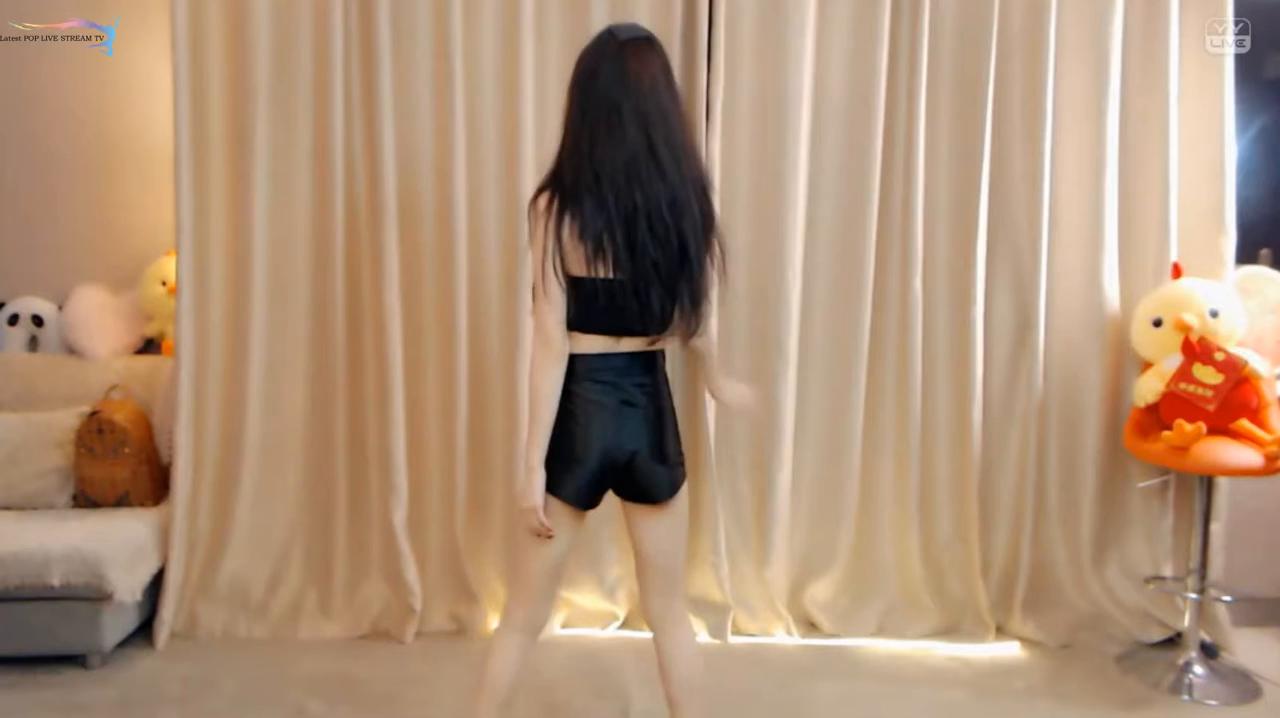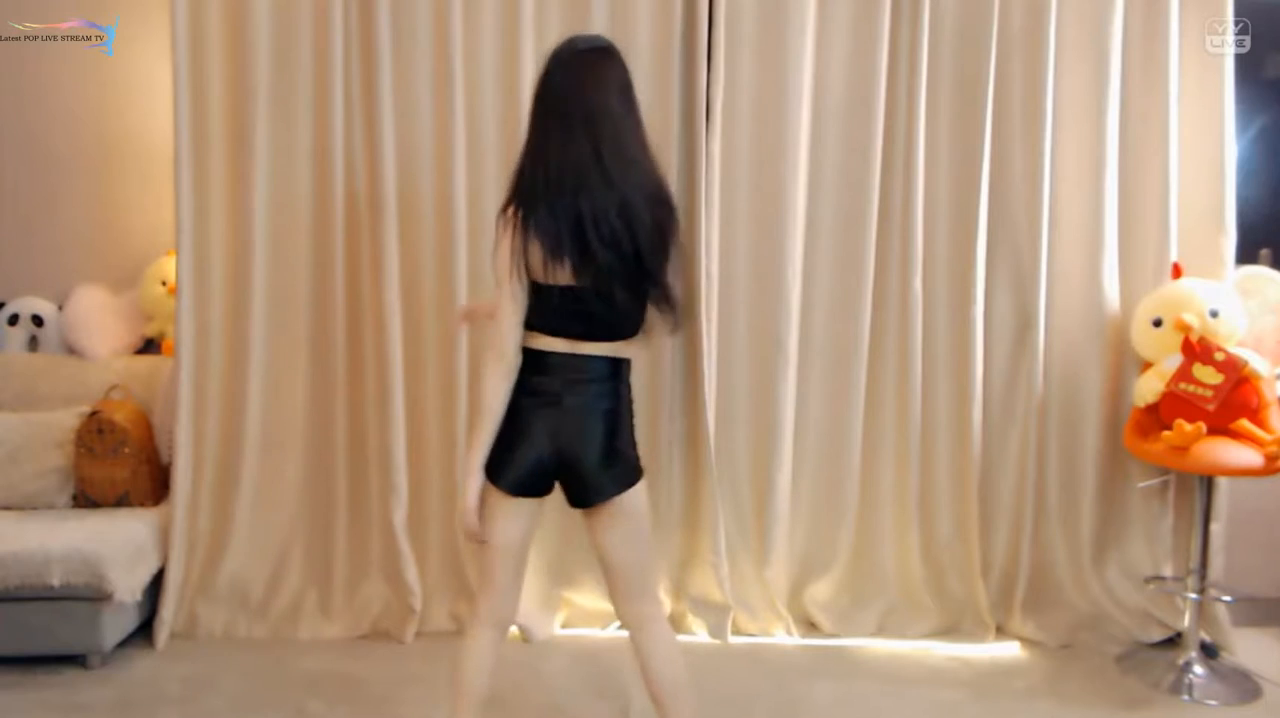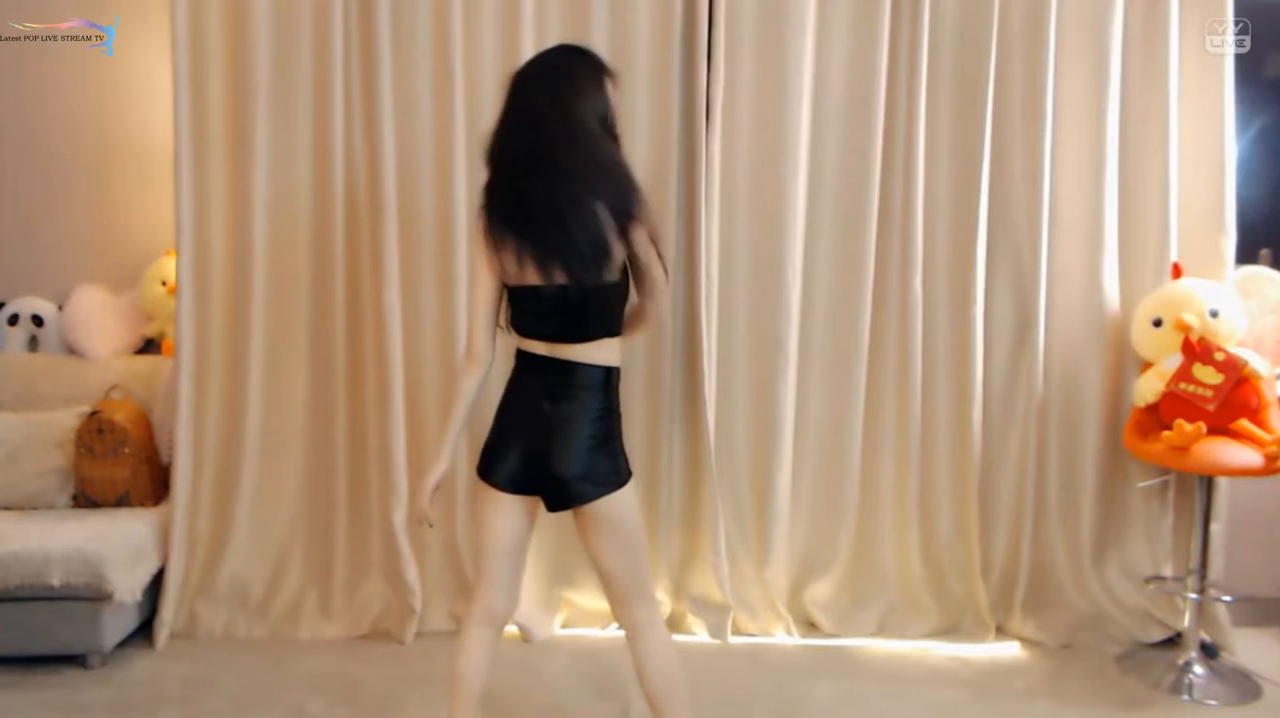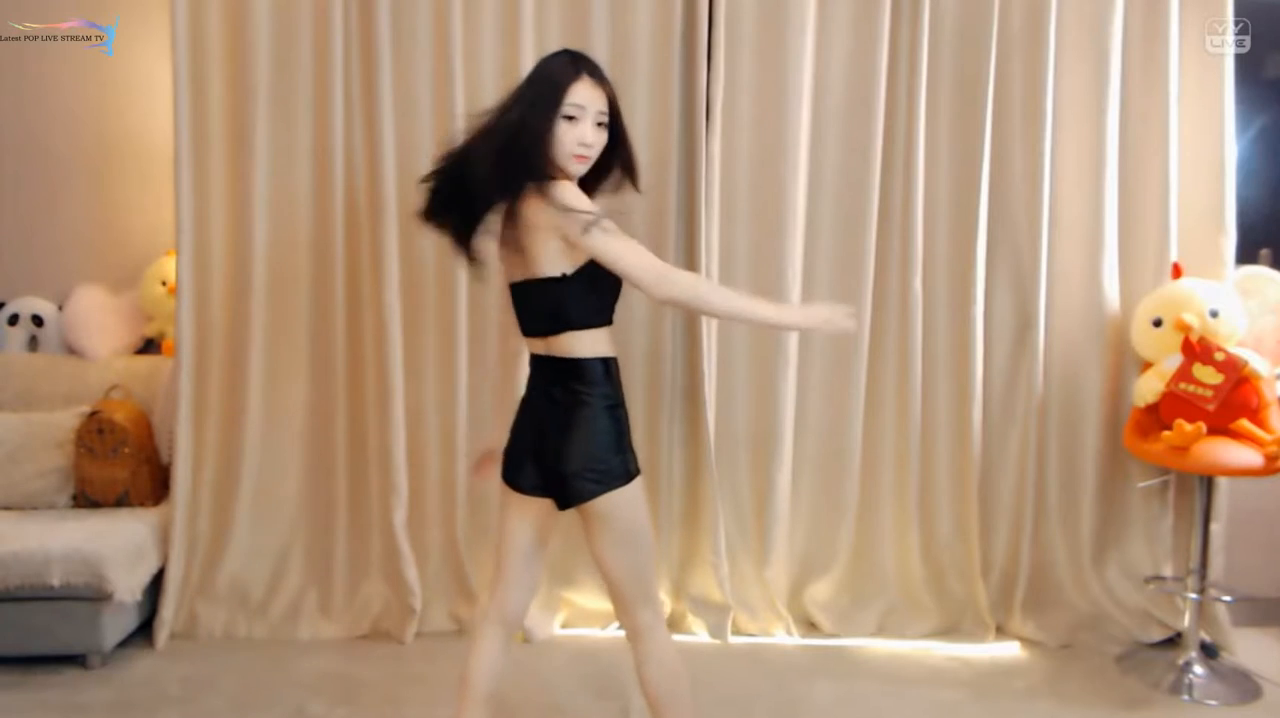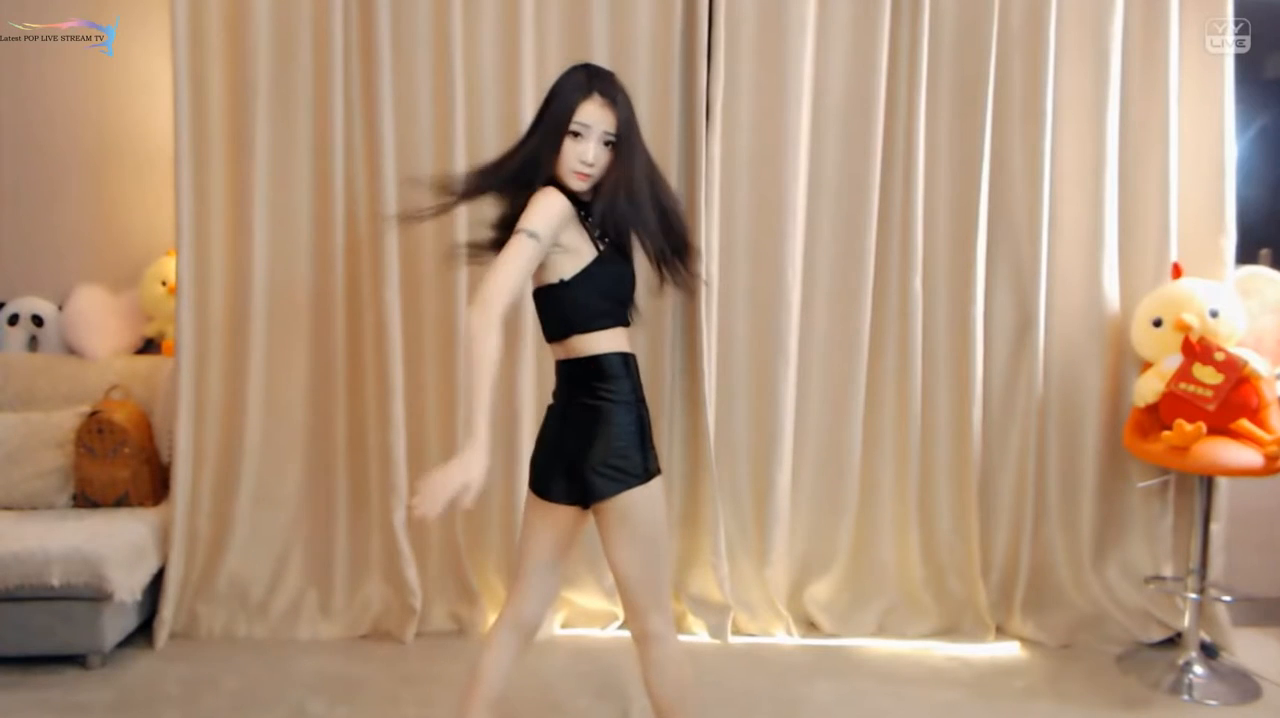
dt=0.2s
person 1, frame 1
left shoulder: (557, 206)
right shoulder: (686, 201)
left elbow: (551, 345)
right elbow: (695, 324)
left wrist: (533, 462)
right wrist: (713, 377)
left hip: (579, 414)
right hip: (648, 413)
left knee: (524, 613)
right knee: (669, 612)
person 1, frame 2
left shoulder: (522, 214)
right shoulder: (648, 208)
left elbow: (504, 351)
left wrist: (475, 464)
left hip: (529, 416)
right hip: (602, 418)
left knee: (492, 609)
right knee: (643, 611)
person 1, frame 3
left shoulder: (497, 221)
right shoulder: (614, 209)
left elbow: (478, 335)
right elbow: (648, 310)
left wrist: (446, 451)
right wrist: (628, 316)
left hip: (516, 418)
right hip: (583, 422)
left knee: (489, 609)
right knee: (639, 614)
person 1, frame 4
left shoulder: (513, 211)
right shoulder: (554, 200)
right elbow: (663, 282)
right wrist: (787, 312)
left hip: (539, 414)
right hip: (586, 418)
left knee: (501, 610)
right knee: (643, 618)
person 1, frame 5
left shoulder: (582, 213)
right shoulder: (552, 205)
right elbow: (486, 309)
right wrist: (476, 446)
left hip: (573, 419)
right hip: (607, 418)
left knee: (521, 611)
right knee: (654, 623)
